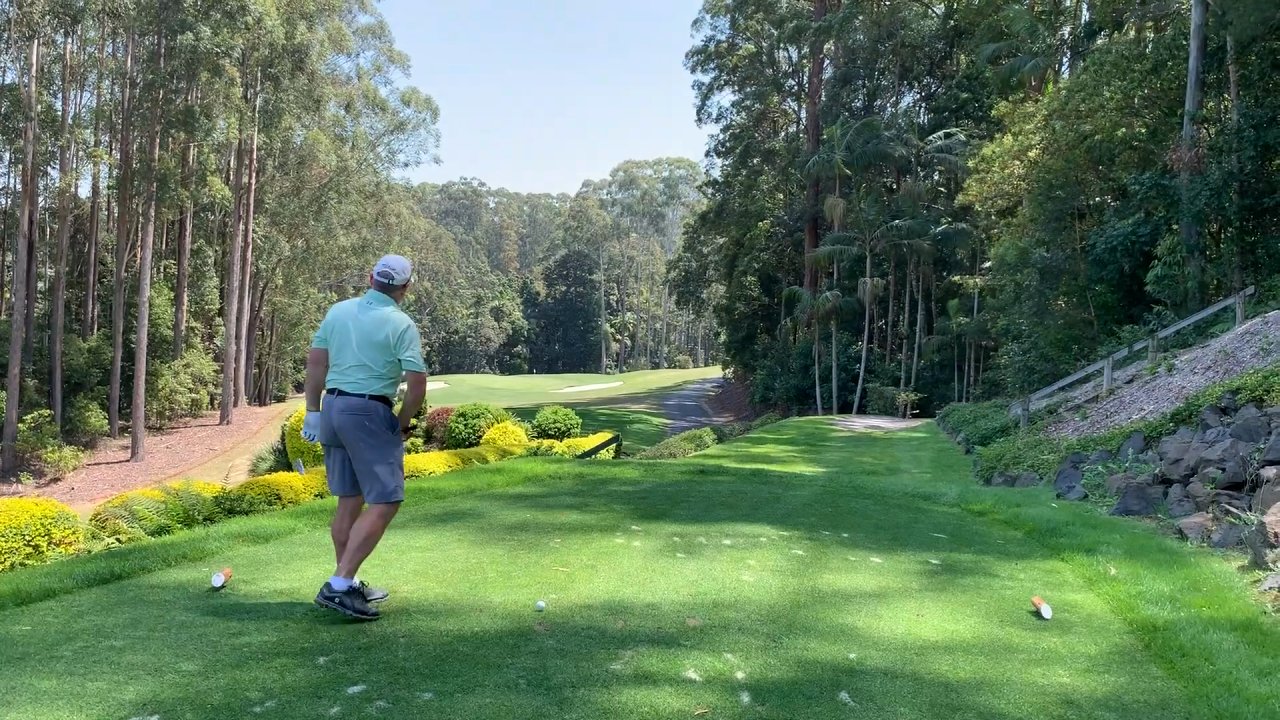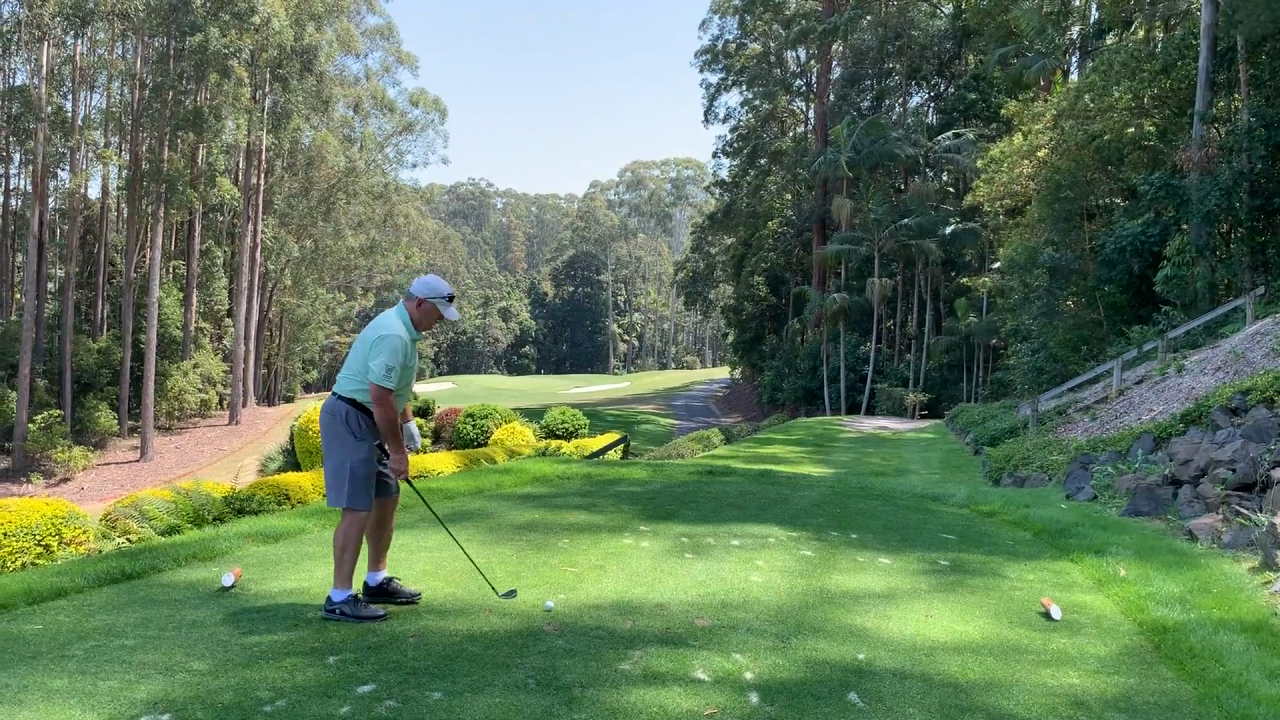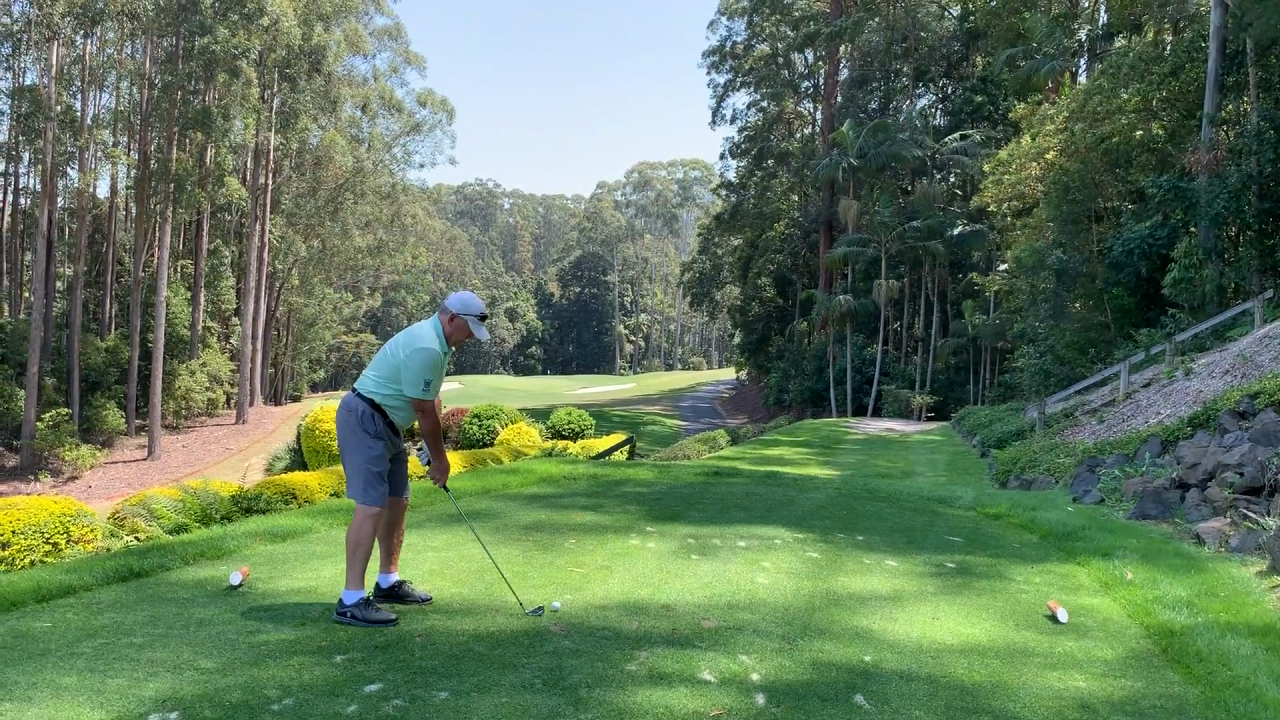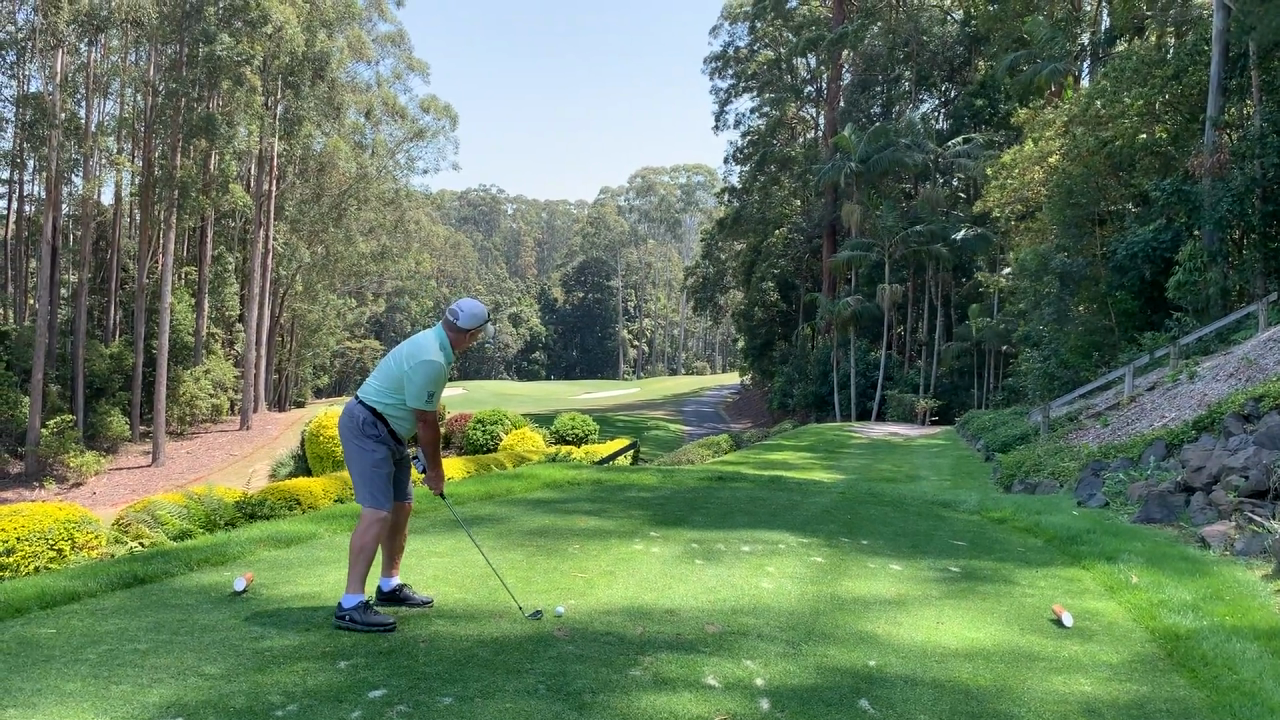
dt=0.7s
person 1, frame 1
left shoulder: (339, 310)
right shoulder: (403, 325)
left elbow: (315, 362)
right elbow: (417, 386)
left wrist: (313, 411)
right wrist: (405, 422)
left hip: (335, 409)
right hip: (371, 415)
left knee: (350, 501)
right knee: (384, 502)
left ankle: (348, 583)
right ankle: (338, 586)
person 1, frame 2
left shoulder: (399, 325)
right shoulder: (393, 335)
right elbow: (379, 398)
left wrist: (408, 423)
right wrist: (396, 451)
left hip: (364, 422)
right hip: (351, 421)
left knee: (385, 500)
right knee: (358, 509)
left ankle: (377, 581)
right ankle: (339, 598)
person 1, frame 3
left shoulder: (435, 339)
right shoulder: (426, 348)
left elbow: (431, 403)
right elbow: (424, 411)
left wrist: (431, 449)
right wrist: (440, 459)
left hip: (383, 423)
right hip: (364, 420)
left knee: (396, 502)
right knee: (371, 506)
left ankle: (388, 582)
right ankle: (351, 601)
person 1, frame 4
left shoulder: (434, 343)
right shoulder: (430, 360)
left elbow: (427, 416)
right elbow: (426, 421)
left wrist: (427, 455)
right wrist: (435, 469)
left hip: (386, 431)
right hip: (367, 428)
left knee: (400, 506)
right knee: (377, 512)
left ankle: (390, 586)
right ankle: (351, 603)
